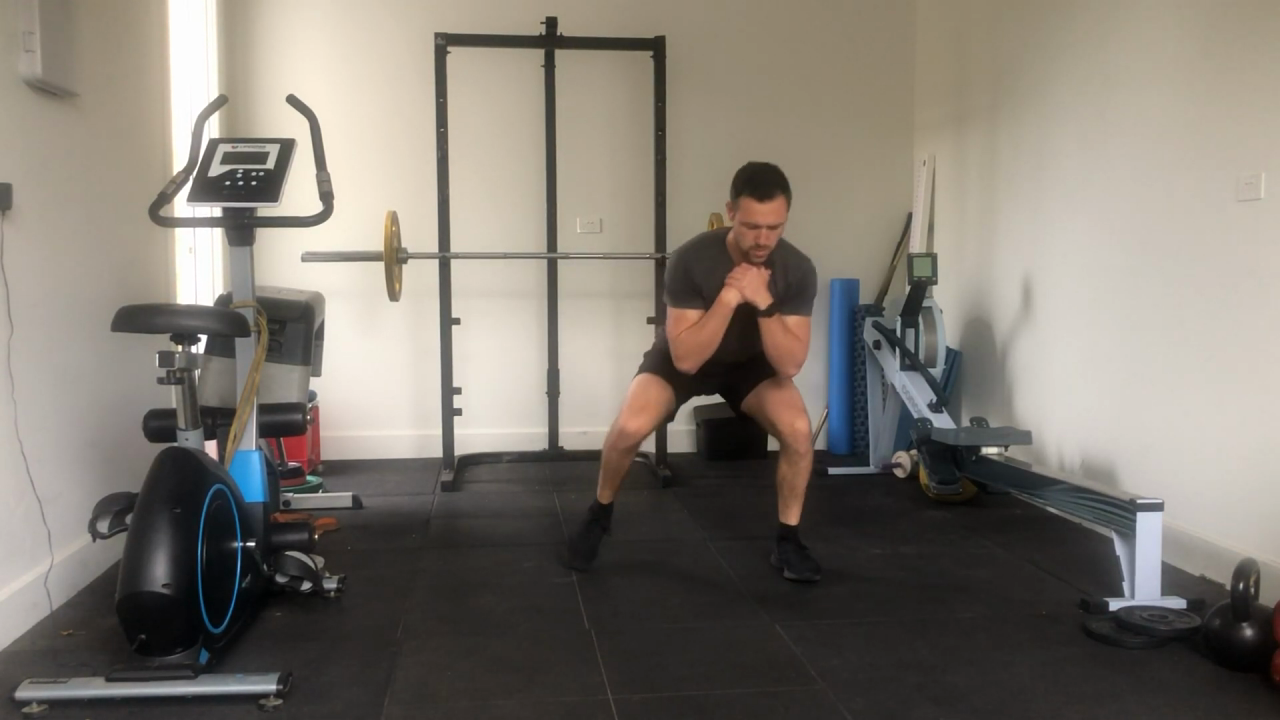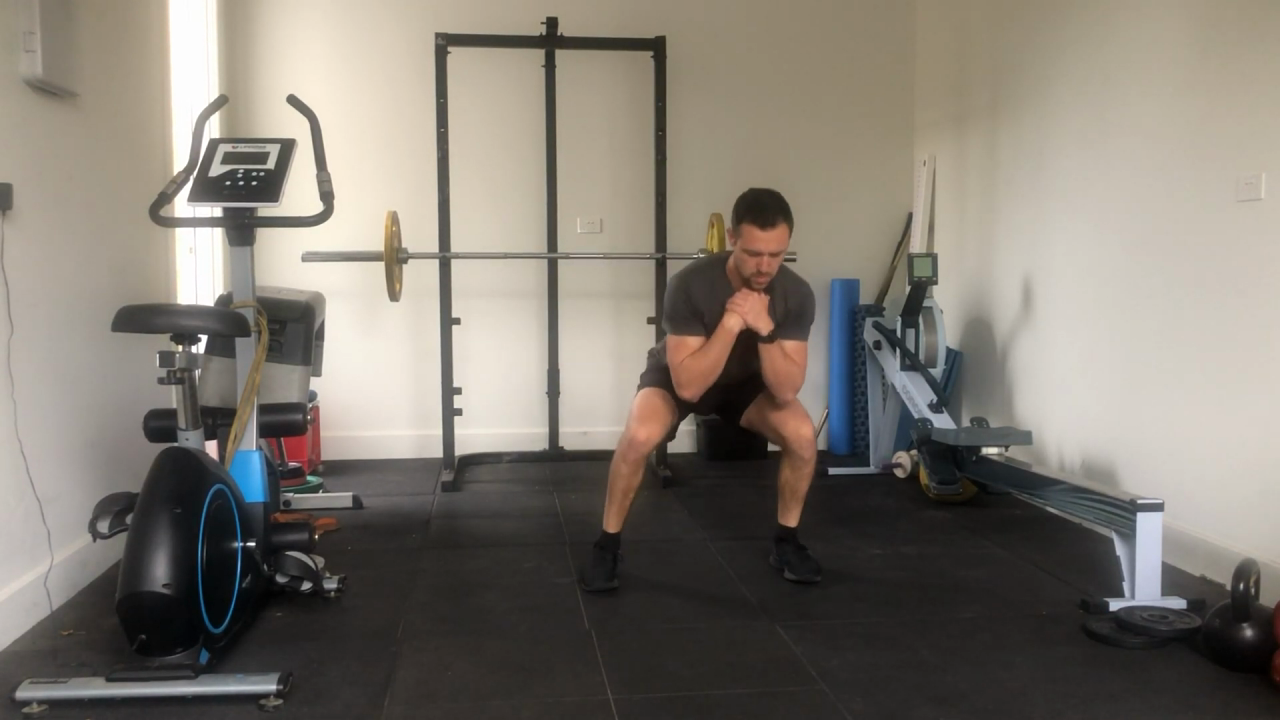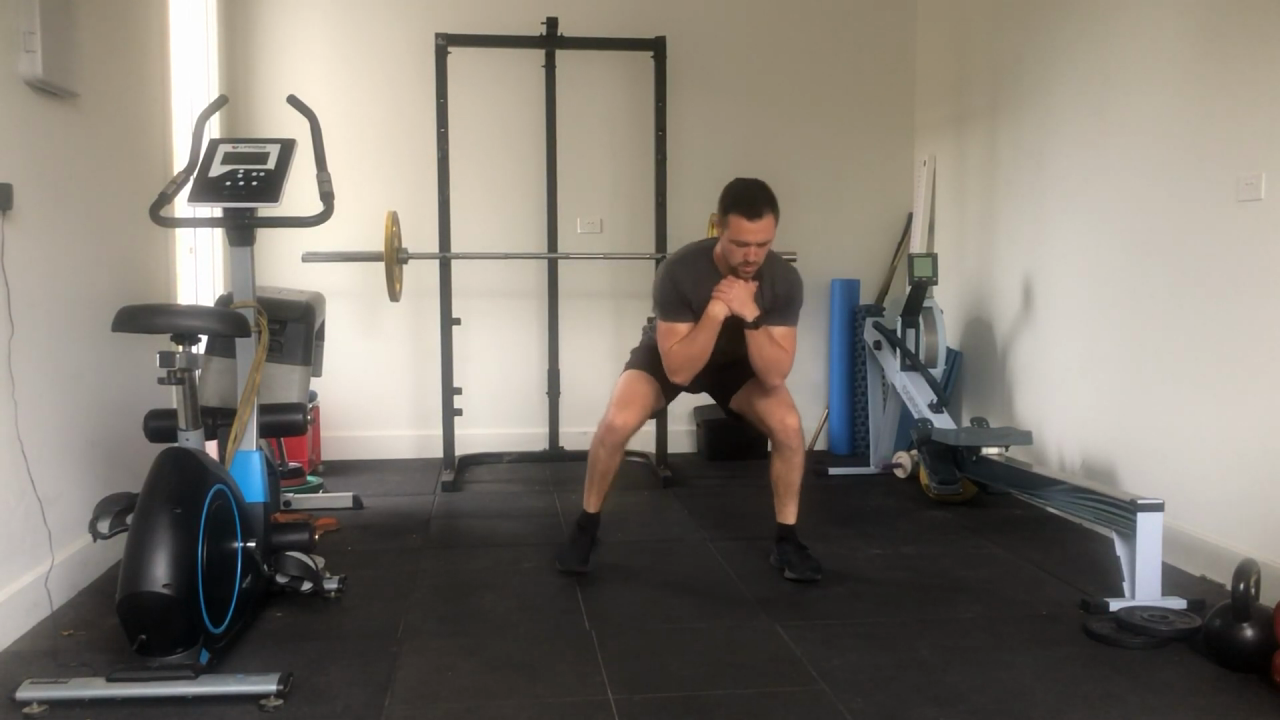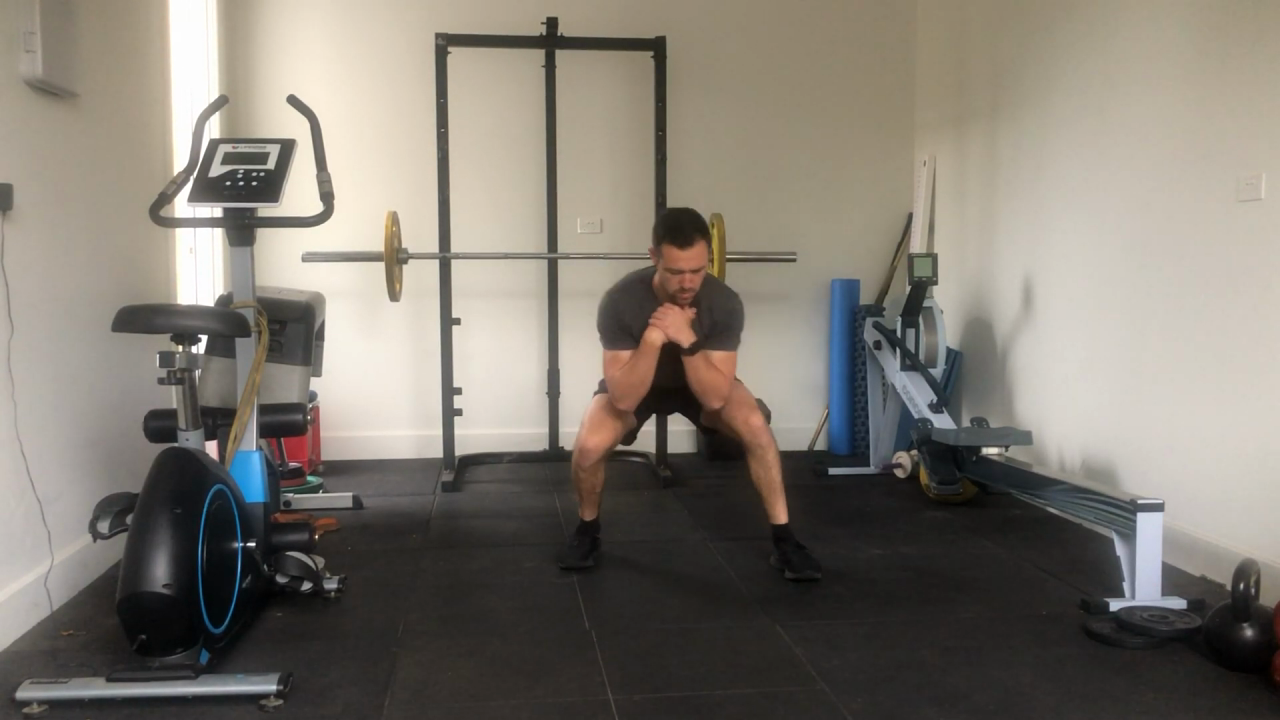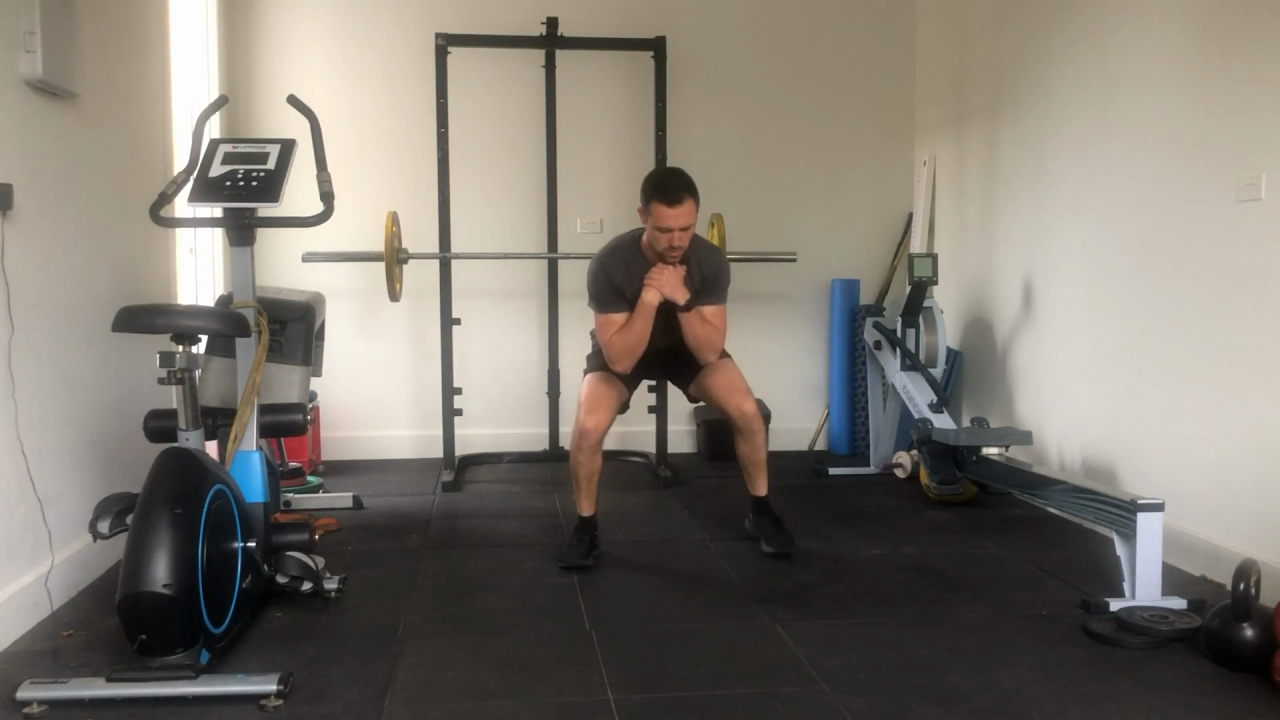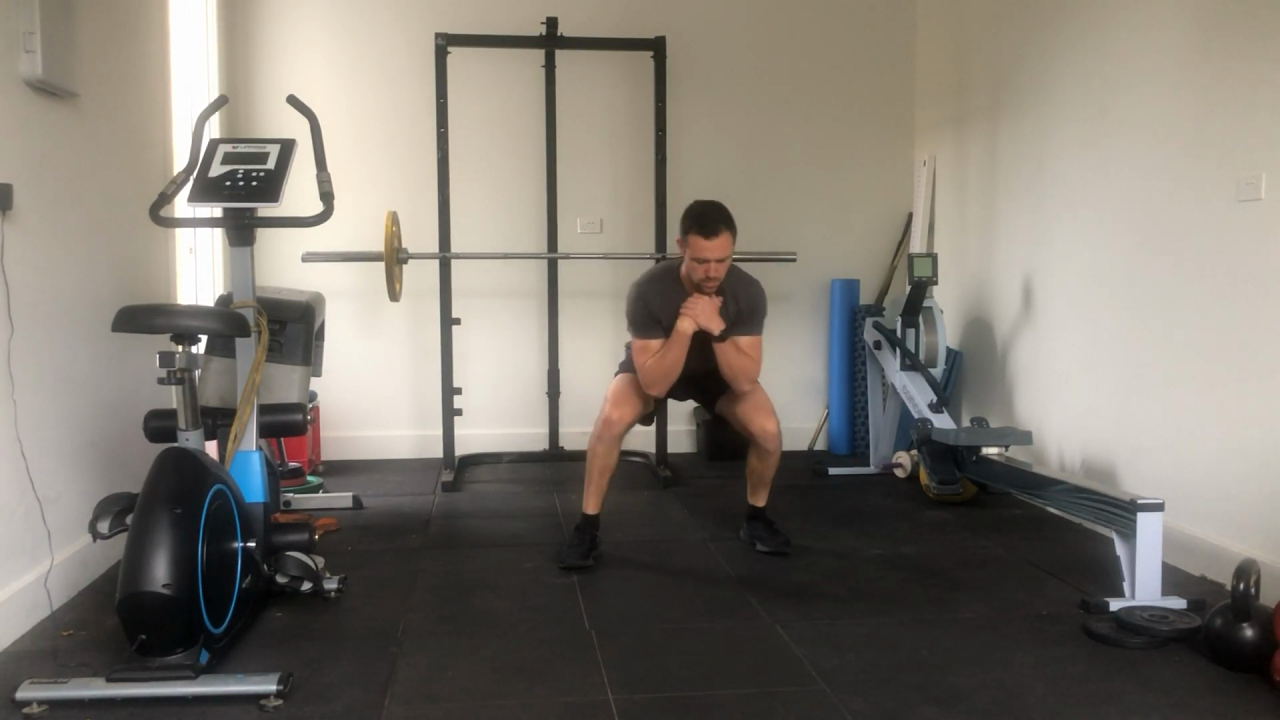
dt=0.3s
person 1, frame 1
left shoulder: (799, 270)
right shoulder: (691, 260)
left elbow: (790, 365)
right elbow: (685, 359)
left wrist: (764, 302)
right wrist: (728, 298)
left hip: (751, 359)
right hip: (683, 355)
left knee: (799, 432)
right knee: (630, 428)
left ankle: (788, 539)
right ankle: (600, 512)
person 1, frame 2
left shoulder: (797, 294)
right shoulder: (691, 284)
left elbow: (786, 391)
right elbow: (688, 386)
left wrist: (765, 327)
right wrist: (730, 324)
left hip: (746, 378)
right hip: (677, 373)
left knee: (802, 437)
right knee: (638, 437)
left ankle: (786, 541)
right ankle: (607, 545)
person 1, frame 3
left shoulder: (785, 280)
right shoulder: (679, 271)
left elbow: (774, 377)
right elbow: (678, 372)
left wrist: (751, 315)
right wrist: (715, 312)
left hip: (737, 359)
right hip: (668, 354)
left knee: (789, 426)
right knee: (617, 424)
left ankle: (786, 538)
right ankle: (587, 523)
person 1, frame 4
left shoulder: (723, 303)
right shoulder: (621, 302)
left elbow: (716, 398)
right elbow: (623, 399)
left wrist: (686, 340)
right wrist: (653, 339)
left hip: (699, 381)
right hip: (631, 380)
left knee: (755, 426)
right knee: (589, 447)
left ankle: (784, 540)
right ankle: (588, 529)
person 1, frame 5
left shoulder: (711, 261)
right shoulder: (610, 264)
left elbow: (709, 354)
right elbow: (619, 361)
left wrist: (682, 298)
right wrist: (648, 300)
left hip: (687, 344)
right hip: (622, 349)
left knee: (747, 412)
right knee: (588, 427)
left ankle: (761, 509)
right ankle: (586, 527)
person 1, frame 6
left shoulder: (748, 292)
right shoulder: (649, 290)
left elbow: (745, 382)
right elbow: (653, 385)
left wrist: (718, 328)
right wrist: (684, 328)
left hip: (719, 368)
right hip: (656, 361)
left knee: (768, 430)
right knee: (611, 419)
left ankle: (756, 517)
right ankle: (587, 528)
